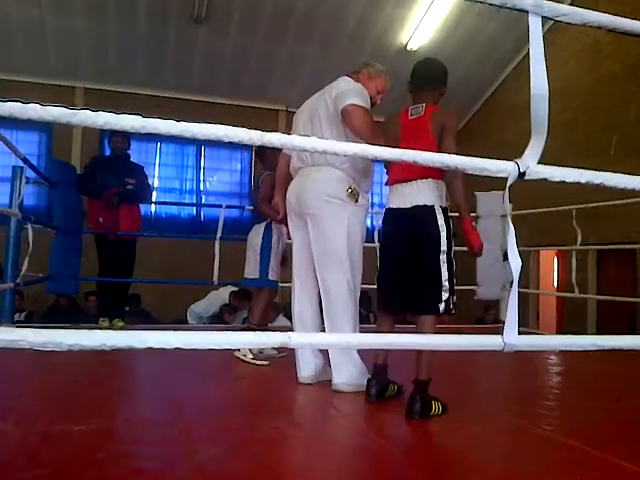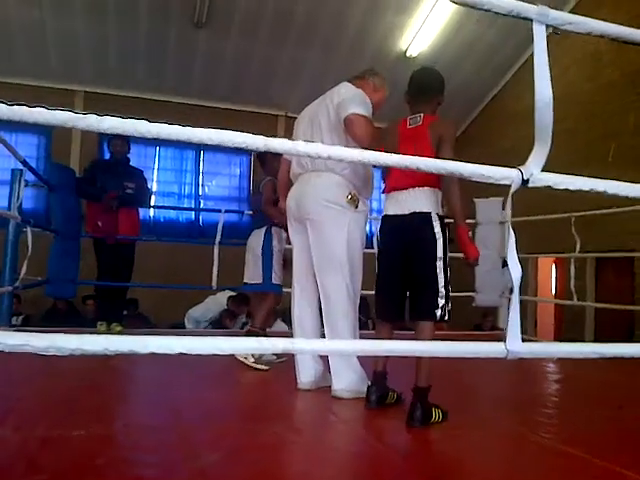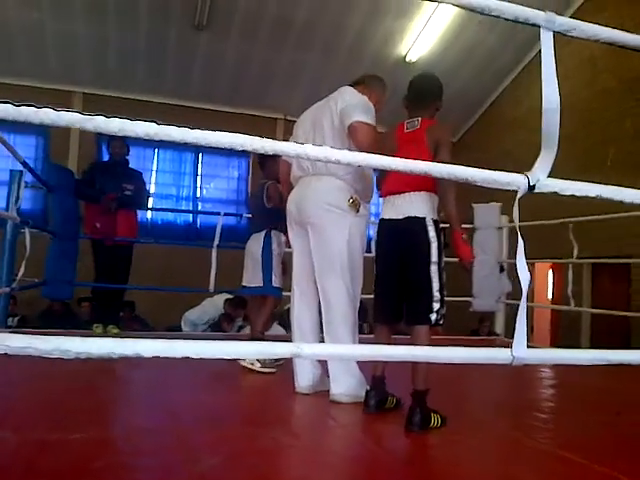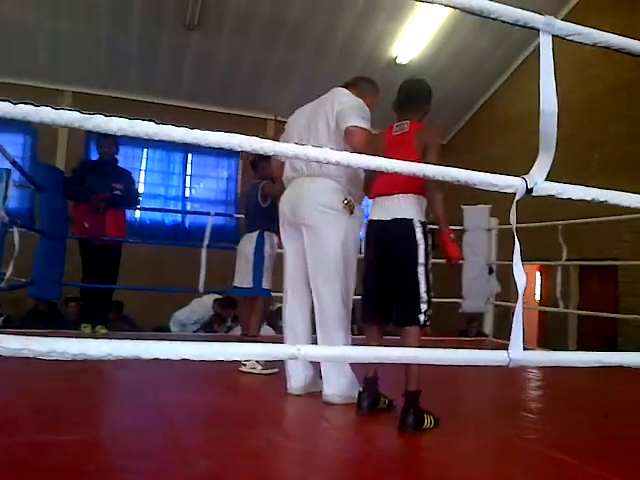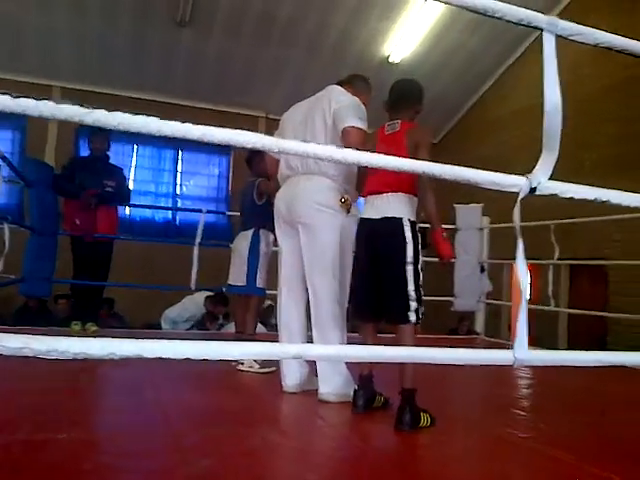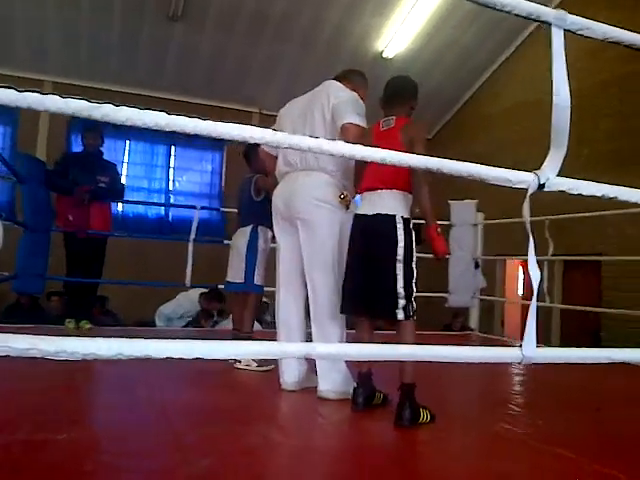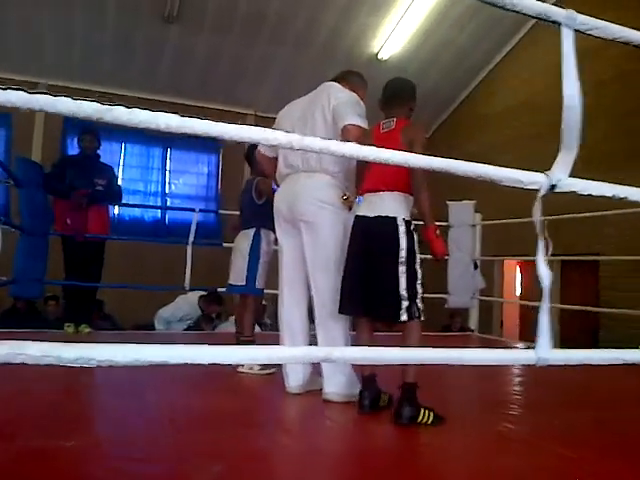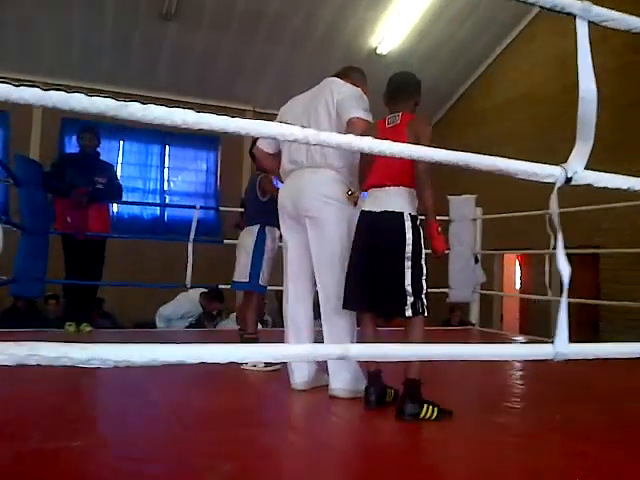
dt=0.1s
person 1, frame 1
left shoulder: (392, 123)
right shoulder: (445, 118)
left elbow: (389, 170)
right elbow: (451, 173)
right wrist: (467, 224)
left hip: (394, 211)
right hip: (428, 210)
left knee: (390, 301)
right knee: (428, 305)
left ankle: (378, 378)
right ankle: (420, 394)
person 1, frame 2
left shoulder: (391, 132)
right shoulder: (442, 128)
left elbow: (386, 179)
right elbow: (448, 181)
right wrist: (463, 233)
left hip: (392, 219)
right hip: (424, 218)
left knee: (387, 308)
right knee: (426, 312)
left ankle: (378, 386)
right ankle: (421, 401)
person 1, frame 3
left shoulder: (390, 136)
right shoulder: (439, 133)
left elbow: (381, 186)
right elbow: (444, 186)
right wrist: (459, 236)
left hip: (388, 221)
right hip: (420, 222)
left knee: (386, 312)
right knee: (422, 316)
left ankle: (377, 390)
right ankle: (419, 405)
person 1, frame 4
left shoulder: (378, 139)
right shoulder: (427, 135)
left elbow: (369, 188)
right elbow: (432, 187)
right wrist: (447, 236)
left hip: (377, 223)
right hip: (408, 224)
left knee: (375, 313)
right knee: (411, 318)
left ankle: (369, 391)
right ankle: (412, 406)
person 1, frame 5
left shoulder: (372, 138)
right shoulder: (418, 135)
left elbow: (361, 187)
right elbow: (423, 186)
right wrist: (439, 233)
left hip: (368, 221)
right hip: (398, 221)
left knee: (368, 312)
right knee: (406, 315)
left ankle: (365, 389)
right ankle: (407, 403)
person 1, frame 6
left shoulder: (368, 134)
right shoulder: (414, 131)
left elbow: (357, 183)
right elbow: (418, 182)
right wrist: (433, 229)
left hip: (363, 217)
right hip: (392, 219)
left knee: (364, 308)
right knee: (403, 311)
left ankle: (364, 387)
right ankle: (407, 399)
person 1, frame 7
left shoulder: (368, 135)
right shoulder: (413, 132)
left elbow: (358, 183)
right elbow: (418, 183)
right wrist: (432, 231)
left hip: (364, 220)
right hip: (394, 220)
left knee: (364, 310)
right knee: (409, 313)
left ankle: (369, 390)
right ankle: (408, 398)
person 1, frame 8
left shoulder: (373, 130)
right shoulder: (419, 126)
left elbow: (362, 179)
right elbow: (422, 179)
right wrist: (434, 228)
left hip: (369, 215)
right hip: (399, 216)
left knee: (368, 306)
right knee: (414, 308)
left ankle: (375, 385)
right ankle: (412, 394)
person 2, frame 1
left shoulder: (310, 104)
right shoulder: (349, 88)
left elbow: (287, 154)
right elbow: (356, 117)
left wrist: (280, 193)
right wrist: (380, 141)
left hip: (300, 187)
right hip: (333, 189)
left knee: (306, 280)
right knee: (340, 278)
left ankle: (310, 365)
right ankle: (347, 371)
person 2, frame 2
left shoulder: (312, 110)
right shoulder: (351, 94)
left elbow: (288, 158)
right elbow: (358, 126)
left wrist: (283, 197)
left hip: (301, 193)
right hip: (334, 195)
left knee: (305, 285)
right knee: (340, 284)
left ankle: (309, 370)
right ankle: (347, 378)
person 2, frame 3
left shoulder: (311, 112)
right shoulder: (355, 100)
left elbow: (286, 162)
right elbow: (362, 134)
left wrist: (291, 191)
left hip: (300, 196)
right hip: (334, 198)
left knee: (305, 289)
right knee: (339, 289)
left ankle: (307, 375)
right ankle: (346, 382)
person 2, frame 4
left shoulder: (302, 112)
right shoulder: (350, 101)
left elbow: (279, 160)
right elbow: (358, 138)
left hip: (293, 197)
right hip: (328, 199)
left knee: (297, 289)
right knee: (332, 289)
left ankle: (299, 376)
right ankle: (338, 383)
person 2, frame 5
left shoulder: (296, 110)
right shoulder: (347, 101)
left elbow: (272, 158)
right elbow: (354, 138)
left hip: (287, 196)
right hip: (324, 197)
left knee: (292, 287)
right knee: (329, 288)
left ankle: (294, 373)
right ankle: (334, 381)
person 2, frame 6
left shoulder: (293, 105)
right shoulder: (345, 96)
left elbow: (267, 153)
right elbow: (352, 134)
left hip: (285, 192)
right hip: (322, 193)
left knee: (290, 284)
right knee: (326, 284)
left ankle: (292, 371)
right ankle: (333, 378)
person 2, frame 7
left shoulder: (291, 107)
right shoulder: (345, 97)
left elbow: (264, 154)
right elbow: (354, 136)
left hip: (287, 195)
right hip: (324, 193)
left knee: (292, 287)
right knee: (330, 286)
left ankle: (297, 374)
right ankle: (338, 380)
person 2, frame 8
left shoulder: (294, 103)
right shoulder: (348, 91)
left elbow: (263, 151)
right elbow: (359, 129)
left hip: (291, 191)
right hip: (328, 189)
left knee: (297, 282)
right knee: (335, 281)
left ankle: (302, 371)
right ankle: (344, 376)
person 3, frame 1
left shoulder: (266, 179)
right shoulder: (269, 177)
right elbow: (263, 203)
left wrist: (279, 251)
left hip: (268, 233)
right hip: (267, 233)
left knee: (263, 290)
right knee: (267, 290)
person 3, frame 2
left shoulder: (266, 184)
right shoulder: (270, 182)
right elbow: (267, 207)
left wrist: (281, 255)
right wrist: (287, 221)
left hip: (267, 238)
right hip: (268, 237)
left knee: (261, 295)
right knee: (272, 294)
person 3, frame 3
left shoulder: (261, 190)
right shoulder: (272, 186)
right elbow: (284, 203)
left wrist: (279, 259)
left hip: (261, 241)
right hip: (268, 241)
left knee: (258, 298)
right knee: (272, 296)
person 3, frame 4
left shoulder: (252, 190)
right shoulder: (266, 186)
left hip: (253, 241)
right hip: (260, 241)
left knee: (248, 299)
right knee: (261, 298)
person 3, frame 5
left shoulder: (250, 187)
right shoulder: (262, 184)
left hip: (248, 239)
right hip: (256, 240)
left knee: (243, 297)
right knee: (255, 296)
person 3, frame 6
left shoulder: (247, 182)
right shoulder: (259, 180)
left hip: (246, 235)
right hip: (254, 236)
left knee: (241, 294)
right knee: (253, 293)
person 3, frame 7
left shoulder: (250, 184)
right shoulder: (261, 182)
left hip: (250, 238)
right hip: (256, 239)
left knee: (246, 297)
right knee: (252, 296)
left ankle: (242, 348)
person 3, frame 8
left shoulder: (254, 181)
right shoulder: (264, 179)
right elbow: (280, 198)
left hip: (254, 234)
right hip: (260, 235)
left knee: (251, 293)
right knee: (256, 293)
left ankle: (246, 345)
person 4, frame 1
left shoulder: (137, 170)
right shoulder: (98, 163)
left elbow: (146, 194)
right elbow: (81, 184)
left wrist: (121, 195)
right wrist: (102, 193)
left hip: (128, 226)
right hip: (104, 225)
left knee: (124, 271)
right knee: (106, 269)
left ankle: (118, 315)
right ankle: (104, 314)
person 4, frame 2
left shoulder: (137, 174)
right shoulder: (97, 167)
left elbow: (145, 199)
right elbow: (81, 187)
left wrist: (121, 199)
right wrist: (101, 196)
left hip: (126, 231)
right hip: (103, 229)
left knee: (123, 275)
right knee: (105, 273)
left ankle: (116, 318)
right ankle: (102, 317)
person 4, frame 3
left shoulder: (136, 176)
right shoulder: (96, 169)
left elbow: (143, 201)
right elbow: (79, 189)
left wrist: (119, 201)
right wrist: (100, 198)
left hip: (124, 233)
right hip: (101, 231)
left knee: (119, 278)
right knee: (102, 275)
left ankle: (112, 321)
right ankle: (99, 320)
person 4, frame 4
left shoulder: (125, 175)
right shoulder: (85, 168)
left elbow: (133, 201)
right elbow: (68, 188)
left wrist: (108, 201)
right wrist: (89, 197)
left hip: (113, 233)
right hip: (89, 230)
left knee: (108, 278)
right knee: (90, 275)
left ankle: (100, 321)
right ankle: (87, 320)
person 4, frame 5
left shoulder: (117, 172)
right shoulder: (76, 164)
left elbow: (124, 197)
right elbow: (59, 184)
left wrist: (99, 197)
right wrist: (80, 194)
left hip: (105, 230)
right hip: (80, 227)
left knee: (99, 274)
right knee: (81, 272)
left ankle: (91, 319)
right ankle: (78, 318)
person 4, frame 6
left shoulder: (110, 168)
right shoulder: (69, 160)
left elbow: (118, 193)
right elbow: (51, 180)
left wrist: (93, 194)
right wrist: (73, 190)
left hip: (98, 227)
right hip: (74, 223)
left knee: (93, 271)
right knee: (74, 269)
left ankle: (84, 315)
right ankle: (71, 314)
person 4, frame 7
left shoulder: (107, 170)
right shoulder: (66, 163)
left elbow: (116, 196)
right elbow: (48, 183)
left wrist: (90, 197)
right wrist: (70, 193)
left hip: (96, 230)
right hip: (71, 227)
left knee: (92, 275)
right knee: (73, 273)
left ankle: (84, 320)
right ankle: (70, 319)
person 4, frame 8
left shoulder: (107, 168)
right shoulder: (66, 161)
left elbow: (117, 194)
right elbow: (48, 182)
left wrist: (91, 195)
right wrist: (70, 192)
left hip: (96, 228)
right hip: (71, 226)
left knee: (92, 274)
right knee: (73, 272)
left ankle: (85, 319)
right ankle: (71, 318)
